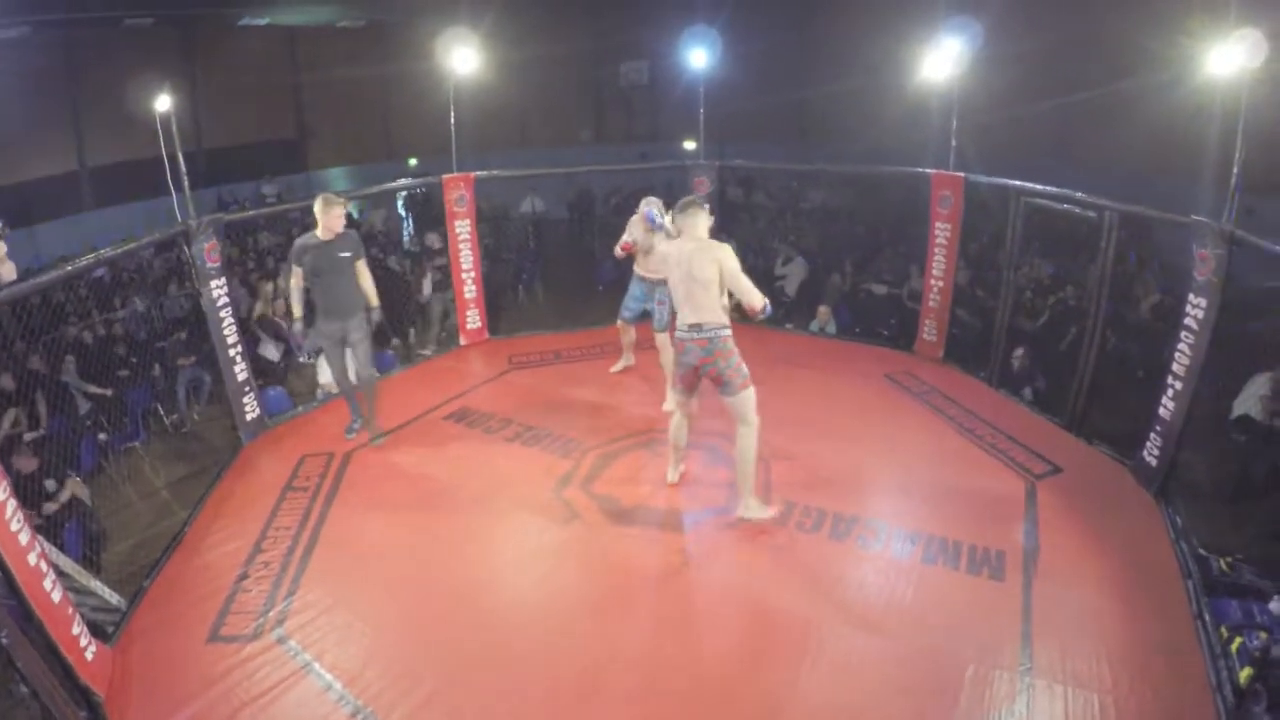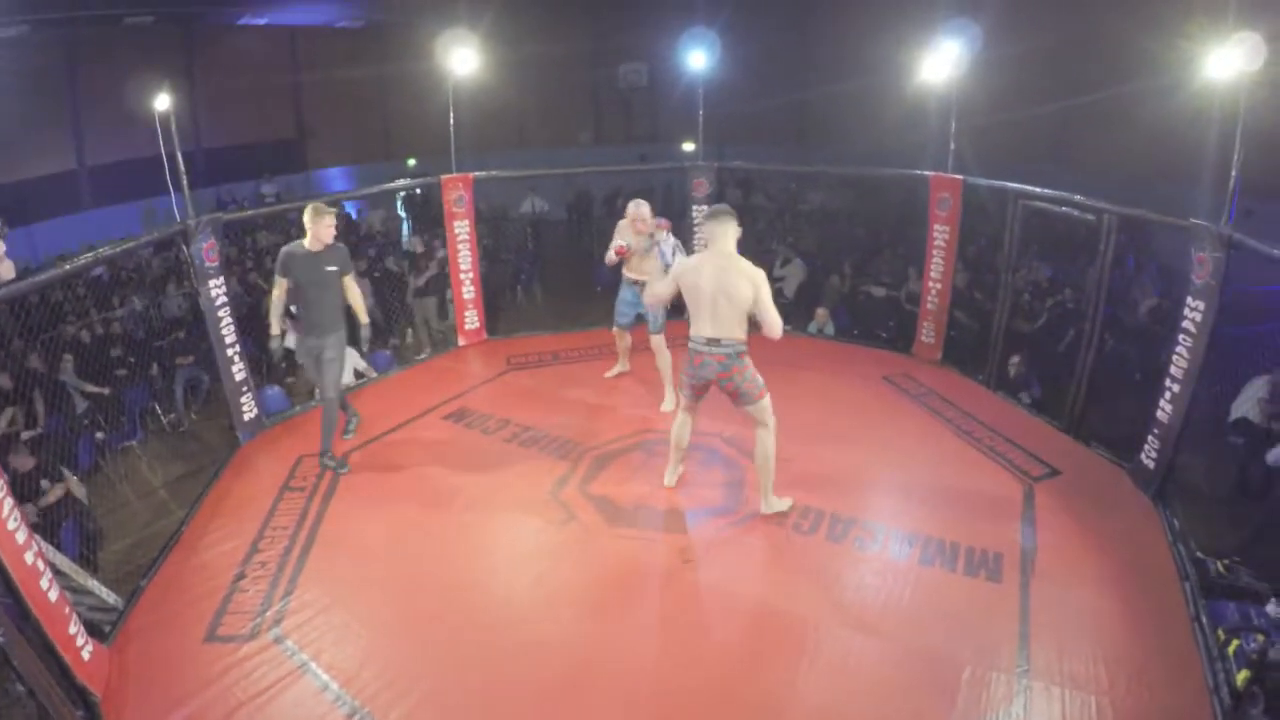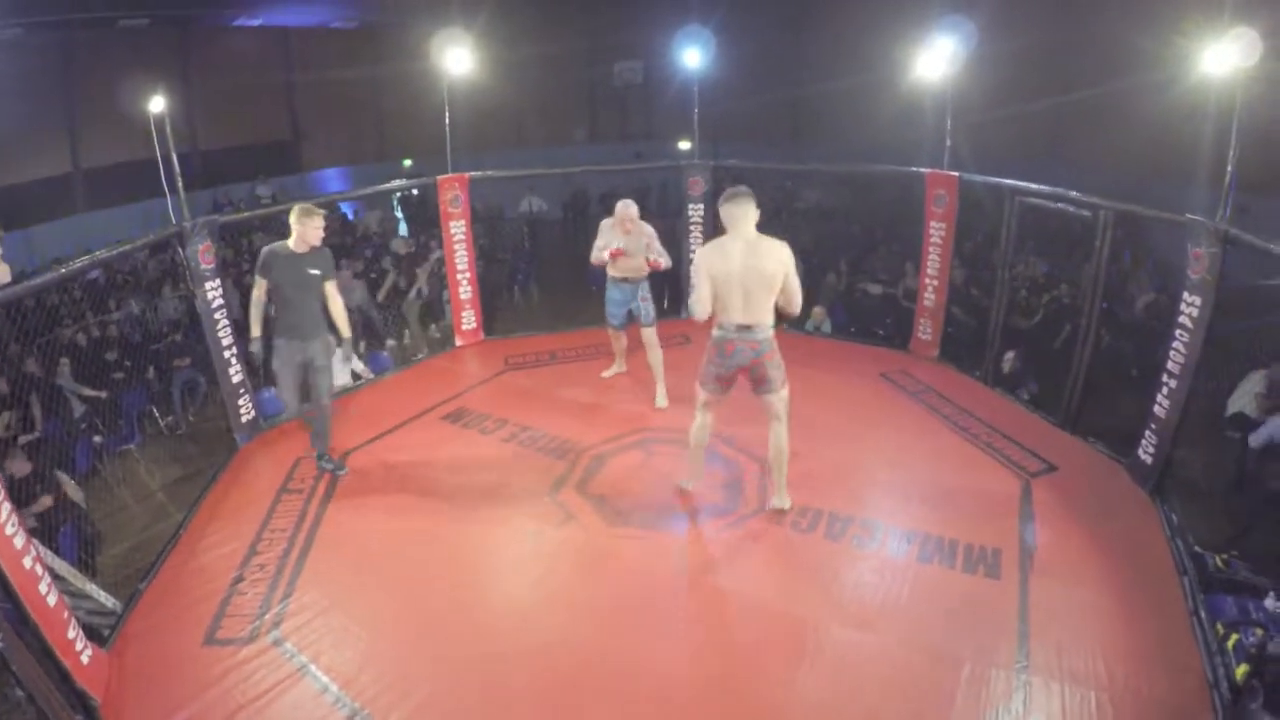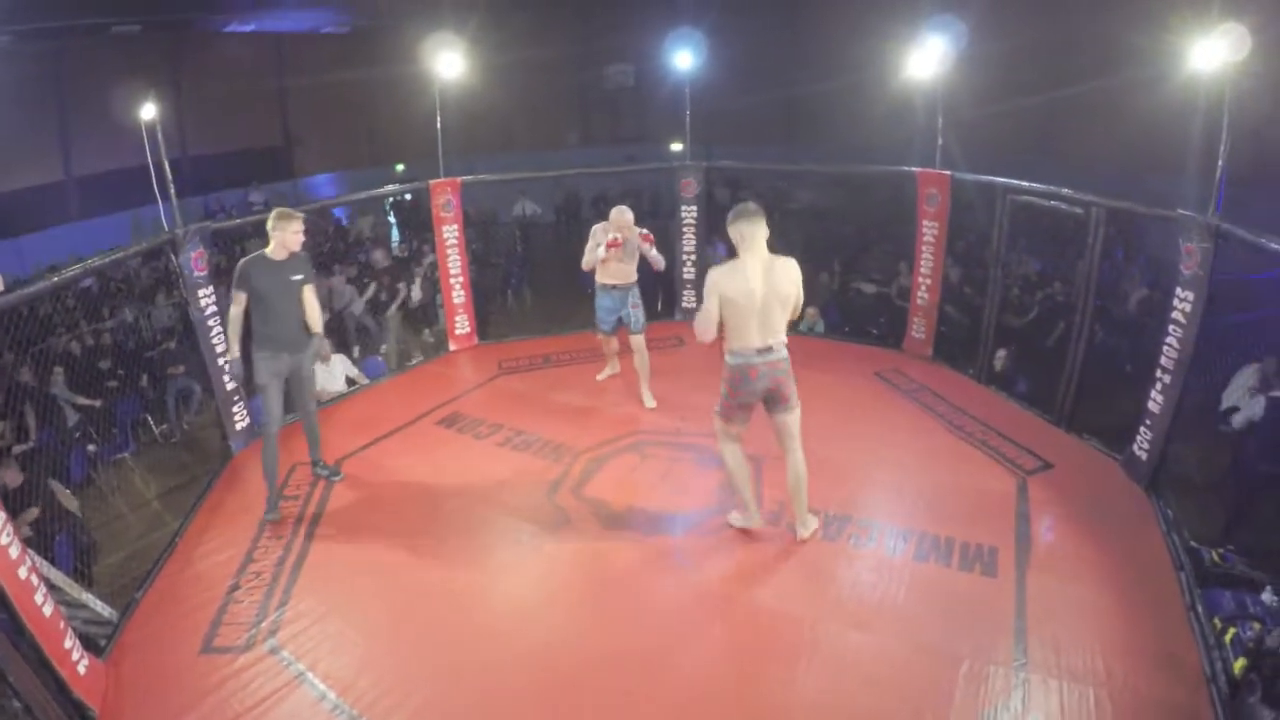
dt=0.2s
person 1, frame 1
left shoulder: (669, 251)
right shoulder: (719, 252)
right elbow: (752, 302)
right wrist: (763, 301)
left hip: (684, 345)
right hip: (717, 347)
left knee: (682, 409)
right knee: (748, 423)
left ankle: (674, 467)
right ankle: (748, 502)
person 1, frame 2
left shoulder: (685, 267)
right shoulder: (753, 274)
left elbow: (650, 298)
right elbow: (774, 332)
left wrist: (672, 278)
right wrist: (754, 310)
left hip: (698, 358)
right hip: (734, 362)
left knee: (686, 412)
right knee: (766, 425)
left ankle: (672, 471)
right ankle: (767, 498)
person 1, frame 3
left shoulder: (707, 254)
right shoulder: (779, 251)
left elbow: (700, 313)
right elbow: (793, 307)
left hip: (724, 346)
right hip: (762, 347)
left knee: (703, 410)
right knee: (778, 420)
left ankle: (692, 476)
right ankle: (778, 495)
person 1, frame 4
left shoulder: (719, 276)
right shoulder: (791, 269)
left elbow: (705, 335)
left wrist: (708, 307)
left hip: (741, 372)
right hip: (779, 367)
left knee: (728, 440)
right knee: (792, 446)
left ankle: (750, 513)
right ankle: (803, 522)
person 2, frame 1
left shoulder: (351, 239)
right shoulder: (303, 246)
left elbow: (363, 273)
right elbow: (296, 282)
left wrist: (375, 305)
right wrist: (298, 317)
left hip: (355, 317)
right hip: (325, 322)
left knee: (365, 373)
right knee: (340, 377)
left ankle: (370, 422)
right ankle: (357, 416)
person 2, frame 2
left shoulder: (339, 252)
right shoulder: (288, 255)
left elbow: (351, 288)
right elbow: (278, 295)
left wrist: (364, 322)
right wrist: (275, 332)
left hip: (333, 333)
right hip: (305, 336)
left knee: (330, 393)
right knee: (326, 390)
left ankle: (326, 453)
right ankle: (350, 414)
person 2, frame 3
left shoulder: (323, 256)
right shoulder: (271, 255)
left elbow: (334, 298)
right elbow: (258, 296)
left wrist: (346, 336)
right wrist: (256, 335)
left hip: (317, 340)
right hip: (285, 343)
left knee: (322, 402)
right knee: (290, 406)
left ankle: (323, 455)
right ankle: (313, 428)
person 2, frame 4
left shoulder: (301, 261)
right shoulder: (248, 267)
left elbow: (310, 300)
right elbow: (236, 311)
left wrist: (316, 333)
right wrist: (235, 355)
left hip: (300, 351)
right hip: (268, 356)
left knee: (309, 411)
right knee: (272, 426)
left ankle: (317, 462)
right ankle: (272, 496)
person 3, frame 1
left shoulder: (665, 228)
right shoulder: (634, 222)
right elbow: (617, 254)
right wrist: (622, 248)
left hip: (659, 287)
right hip: (637, 282)
left knee: (662, 341)
right knee: (624, 324)
left ankle: (670, 392)
right ankle: (628, 357)
person 3, frame 2
left shoulder: (657, 231)
right shoulder: (622, 227)
left elbow: (678, 255)
right elbow: (608, 260)
left wrist: (666, 235)
right wrist: (615, 253)
right hip: (627, 287)
left knee: (657, 343)
right knee: (619, 330)
left ankle: (669, 393)
right ankle: (623, 364)
person 3, frame 3
left shoulder: (646, 230)
right shoulder: (606, 226)
left elbow: (668, 262)
right elbow: (594, 260)
left wrist: (659, 262)
right wrist: (609, 254)
left hip: (639, 286)
right hip: (614, 285)
left knee: (650, 338)
right knee: (615, 331)
left ankle: (661, 388)
right ankle: (619, 364)
person 3, frame 4
left shoulder: (639, 235)
right shoulder: (597, 231)
left elbow: (661, 265)
right elbow: (585, 264)
left wrist: (651, 247)
right wrist: (605, 248)
left hip: (629, 292)
right hip: (604, 292)
left knee: (638, 344)
right knee: (606, 336)
left ankle: (645, 389)
right ankle: (613, 365)
